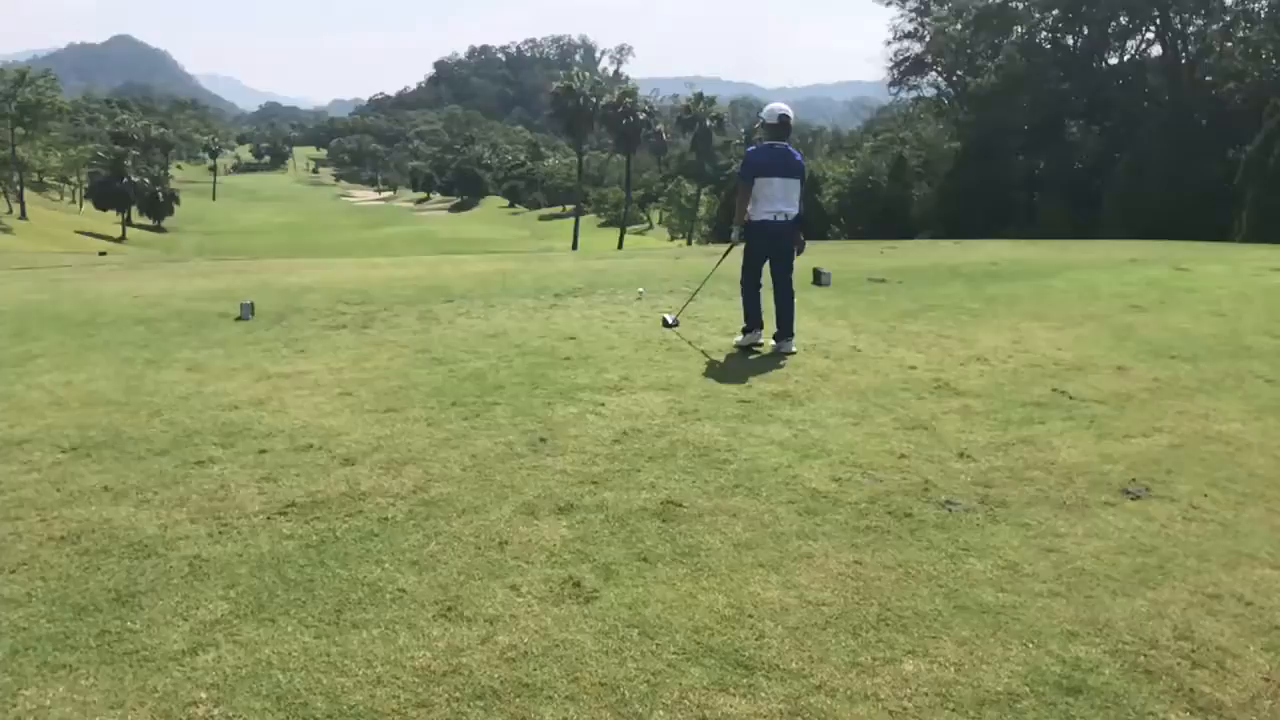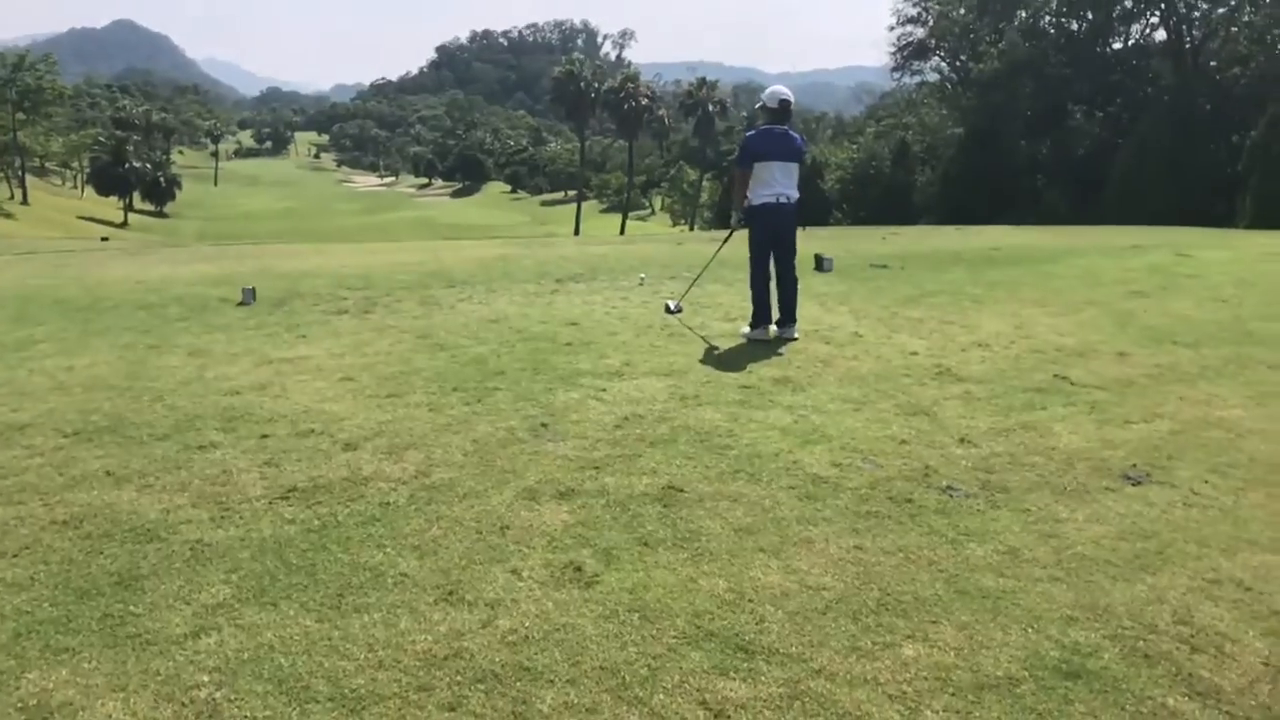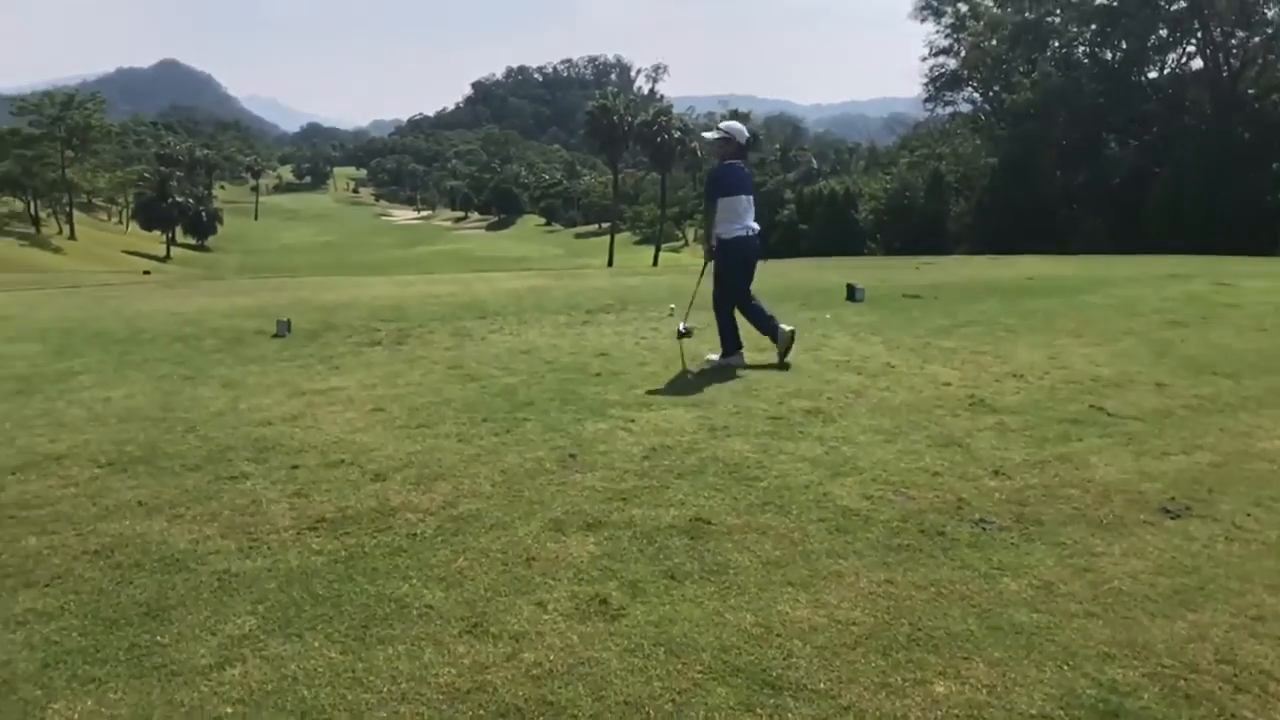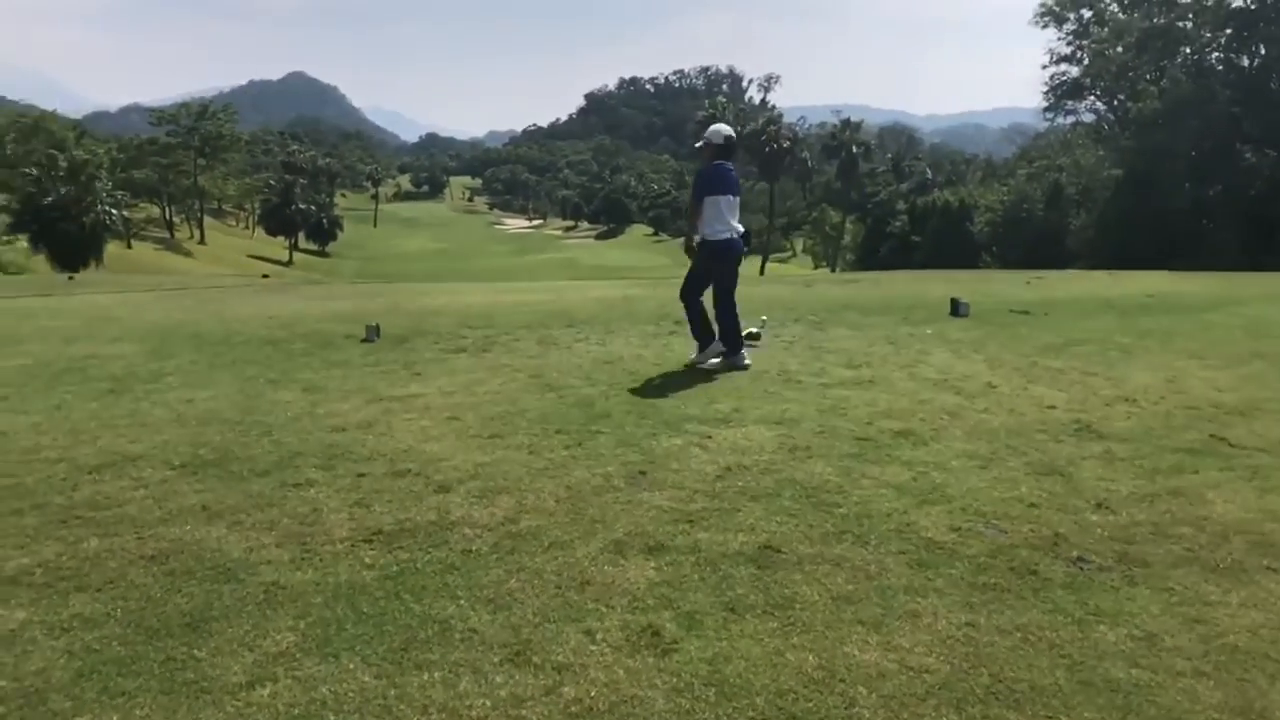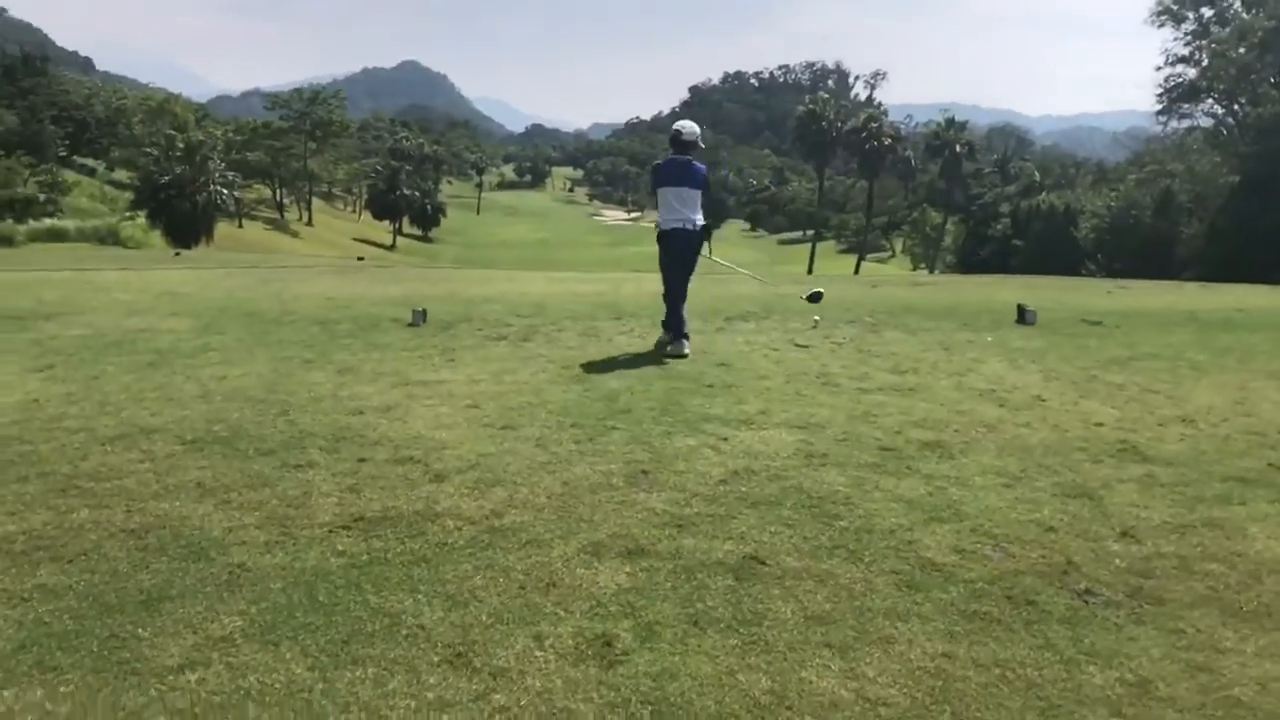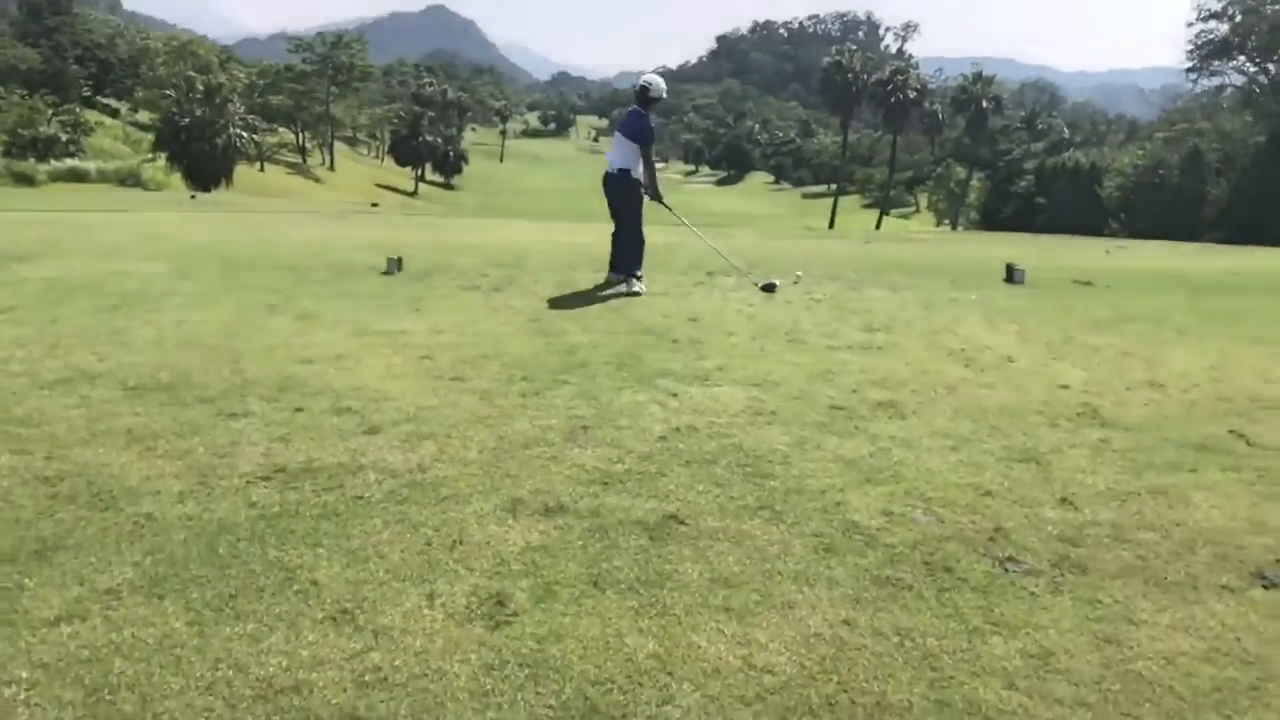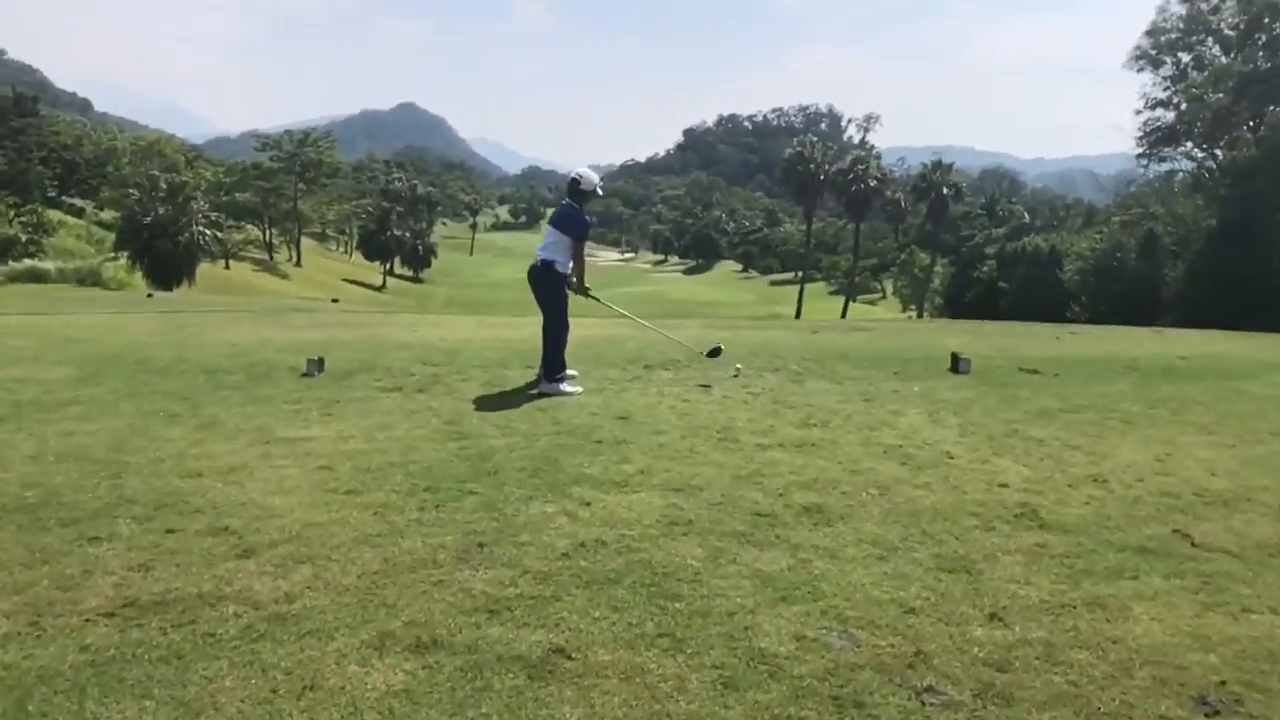
dt=0.7s
person 1, frame 1
left shoulder: (754, 155)
right shoulder: (797, 159)
left elbow: (744, 195)
right elbow: (800, 200)
left wrist: (737, 226)
right wrist: (798, 232)
left hip: (760, 225)
right hip: (786, 226)
left knee: (750, 279)
right knee: (783, 283)
left ankle: (753, 330)
right ankle: (785, 338)
person 1, frame 2
left shoulder: (753, 140)
right shoulder: (797, 142)
left elbow: (741, 180)
right elbow: (797, 179)
left wrist: (737, 211)
left hip: (762, 210)
right hip: (788, 209)
left knee: (759, 269)
right knee: (787, 268)
left ankle: (760, 324)
right ankle: (788, 324)
person 1, frame 3
left shoulder: (719, 174)
right shoulder: (744, 173)
left elbow: (710, 215)
left wrist: (708, 244)
right wrist: (716, 241)
left hip: (732, 244)
right hip: (750, 240)
left knee: (723, 299)
right knee: (742, 296)
left ankle: (732, 353)
right ankle: (779, 330)
person 1, frame 4
left shoulder: (706, 174)
right shoulder: (733, 176)
left elbow: (695, 211)
left wrist: (690, 241)
right wrist: (699, 238)
left hip: (715, 245)
right hip: (734, 243)
left knee: (690, 294)
right knee: (725, 301)
left ankle: (708, 343)
right ankle: (733, 352)
person 1, frame 5
left shoulder: (659, 169)
right shoulder: (700, 171)
left elbow: (658, 200)
right elbow: (700, 203)
left hip: (670, 233)
right hip: (694, 233)
left knee: (672, 288)
right knee: (680, 286)
left ankle: (679, 339)
right ankle: (671, 330)
person 1, frame 6
left shoulder: (629, 116)
right shoulder: (645, 125)
right elbow: (647, 161)
left wrist: (645, 183)
right wrist: (654, 189)
left hip: (612, 177)
right hip: (626, 180)
left knee: (621, 227)
right knee: (634, 231)
left ankle: (616, 271)
right ankle: (632, 277)
person 1, frame 7
left shoulder: (563, 210)
right shoulder: (580, 219)
right elbow: (578, 256)
left wrist: (571, 277)
right wrist: (581, 283)
left hip: (540, 270)
right hip: (551, 274)
left knee: (553, 323)
right knee: (558, 326)
left ankle: (549, 368)
right ankle: (552, 380)
